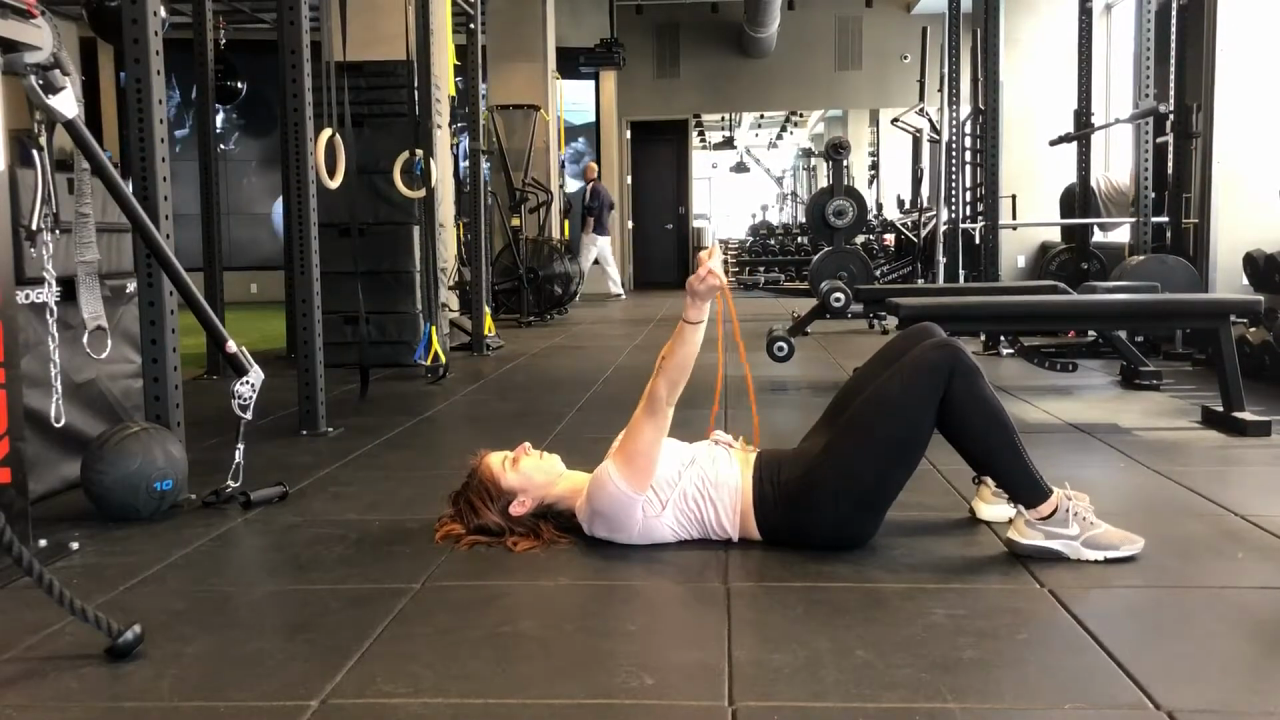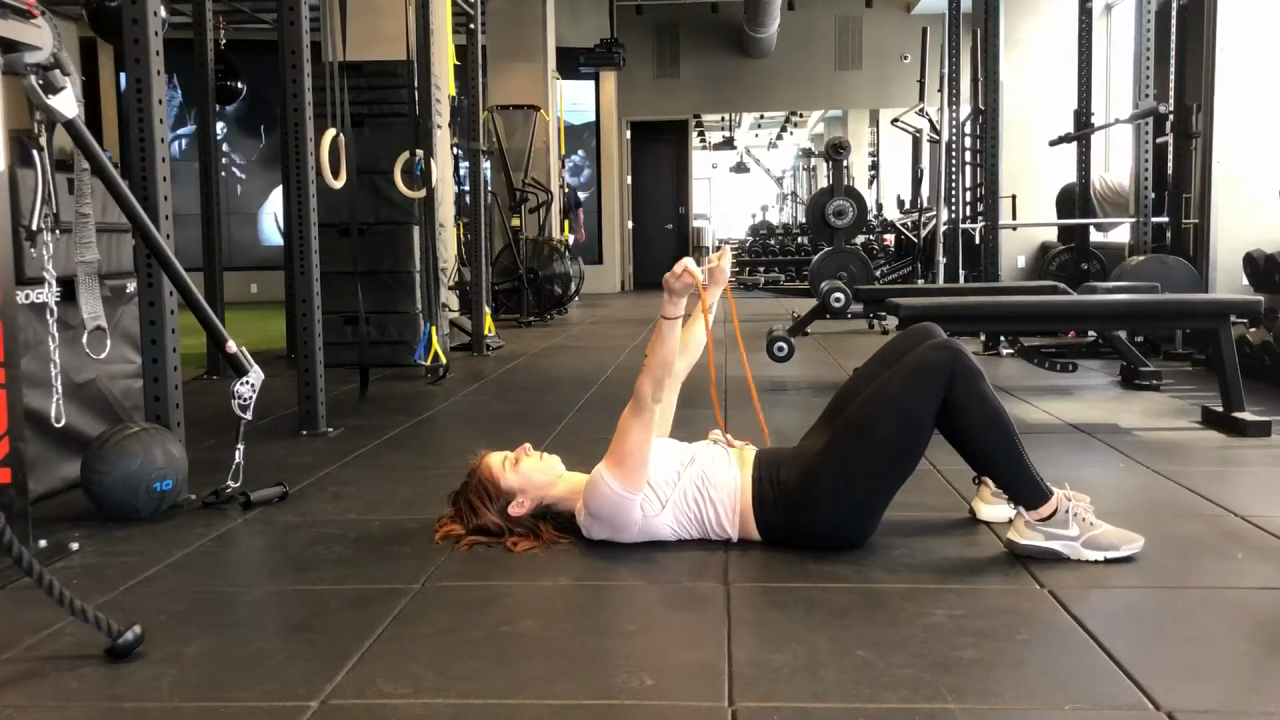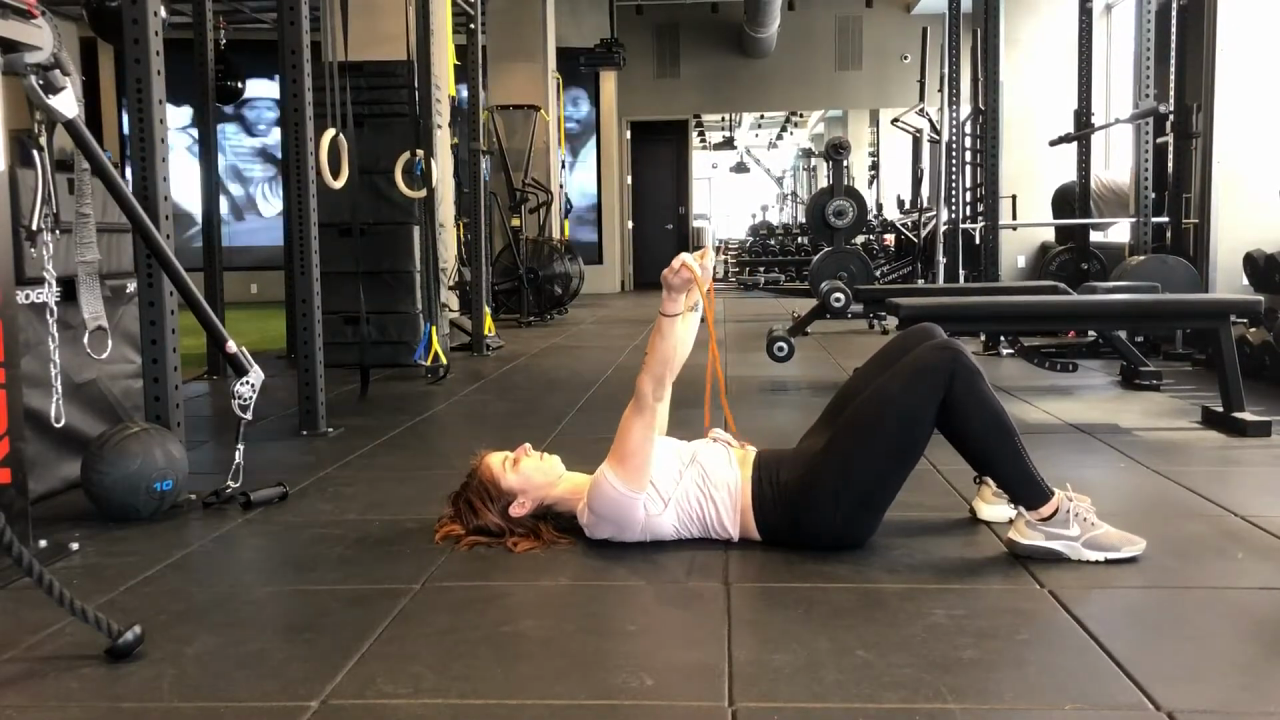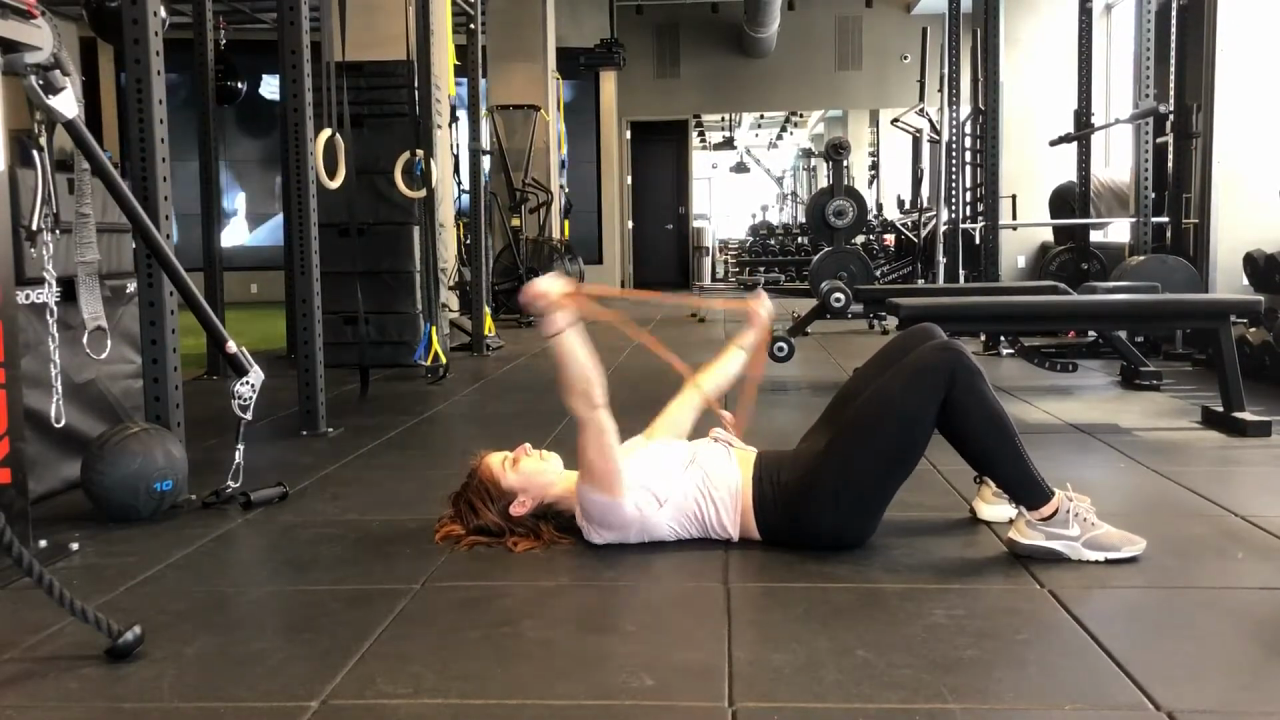
dt=0.5s
person 1, frame 1
left shoulder: (608, 476)
right shoulder: (606, 506)
left elbow: (660, 385)
right elbow: (661, 397)
left wrist: (702, 295)
right wrist: (695, 307)
left hip: (795, 473)
right hip: (815, 507)
left knee: (925, 339)
right knee: (941, 361)
left ankle: (1005, 488)
right ankle: (1046, 517)
person 1, frame 2
left shoulder: (606, 481)
right shoulder: (602, 508)
left elbow: (673, 382)
right elbow: (646, 397)
left wrist: (712, 296)
right wrist: (672, 305)
left hip: (796, 475)
right hip: (815, 508)
left knee: (925, 341)
right knee: (943, 364)
left ankle: (1005, 487)
right ankle: (1046, 518)
person 1, frame 3
left shoulder: (603, 483)
right shoulder: (607, 508)
left elbow: (658, 385)
right elbow: (648, 395)
left wrist: (695, 294)
right wrist: (672, 300)
left hip: (795, 473)
right hip: (813, 507)
left knee: (926, 340)
right knee: (941, 363)
left ankle: (1005, 488)
right ankle: (1046, 518)
person 1, frame 4
left shoulder: (619, 472)
right shoulder: (599, 514)
left elbow: (690, 398)
right elbow: (592, 408)
left wrist: (749, 338)
right wrist: (558, 321)
left hip: (798, 475)
right hip: (815, 506)
left knee: (928, 343)
right knee: (942, 364)
left ankle: (1001, 488)
right ankle: (1046, 519)
